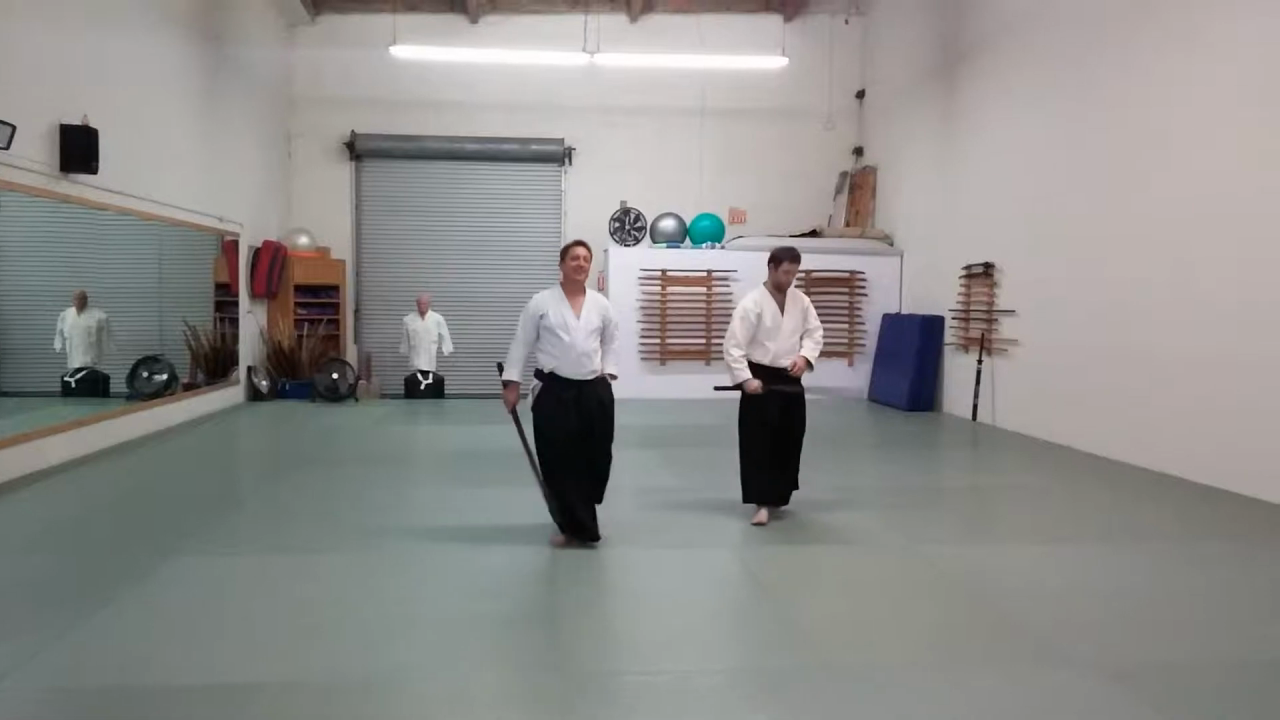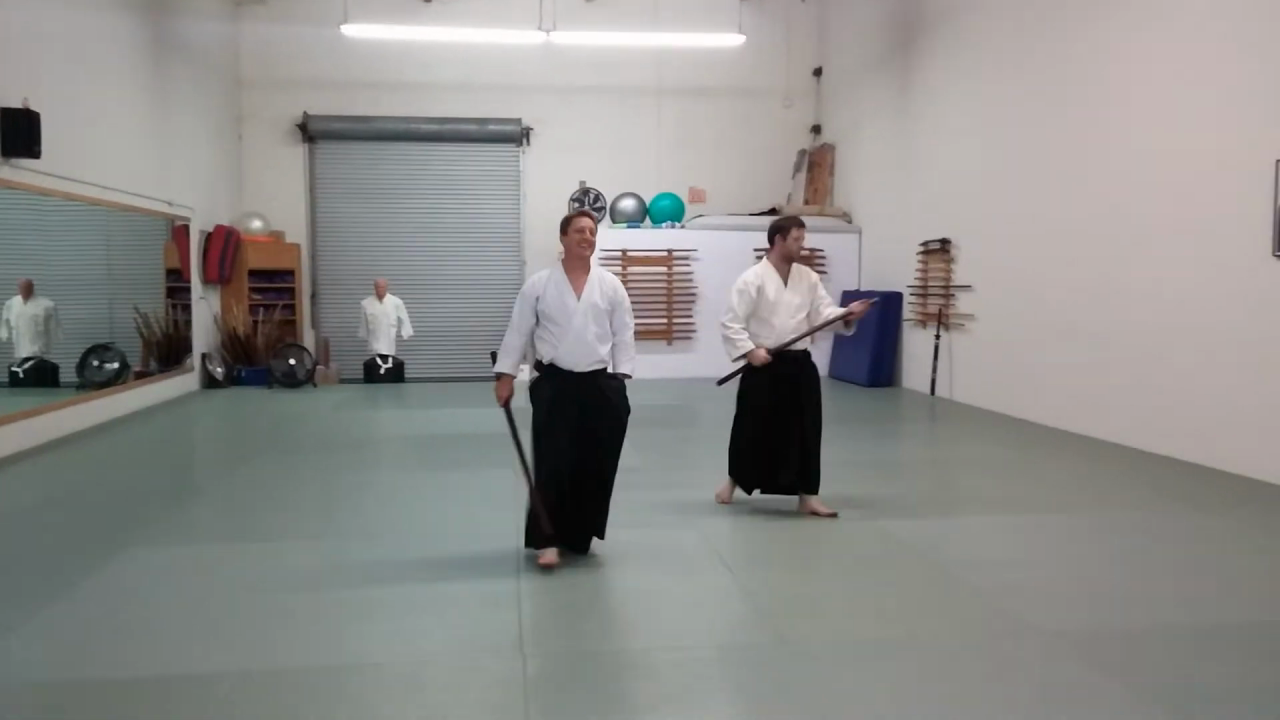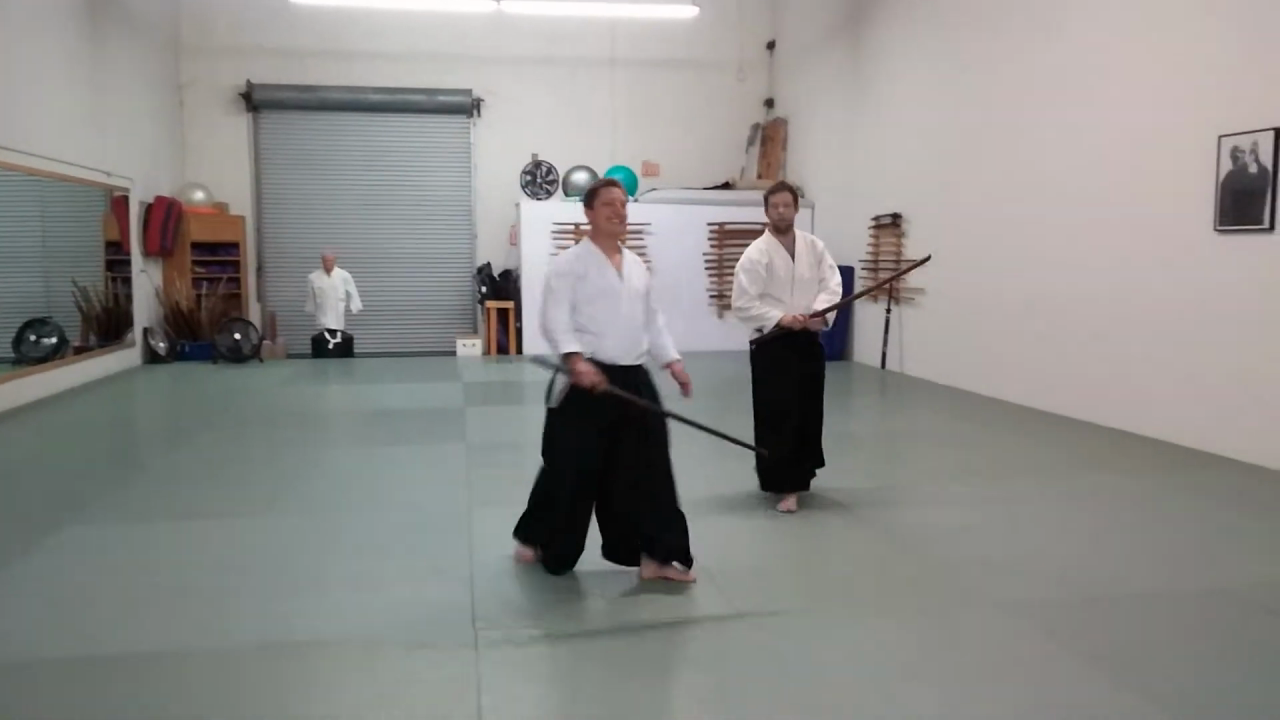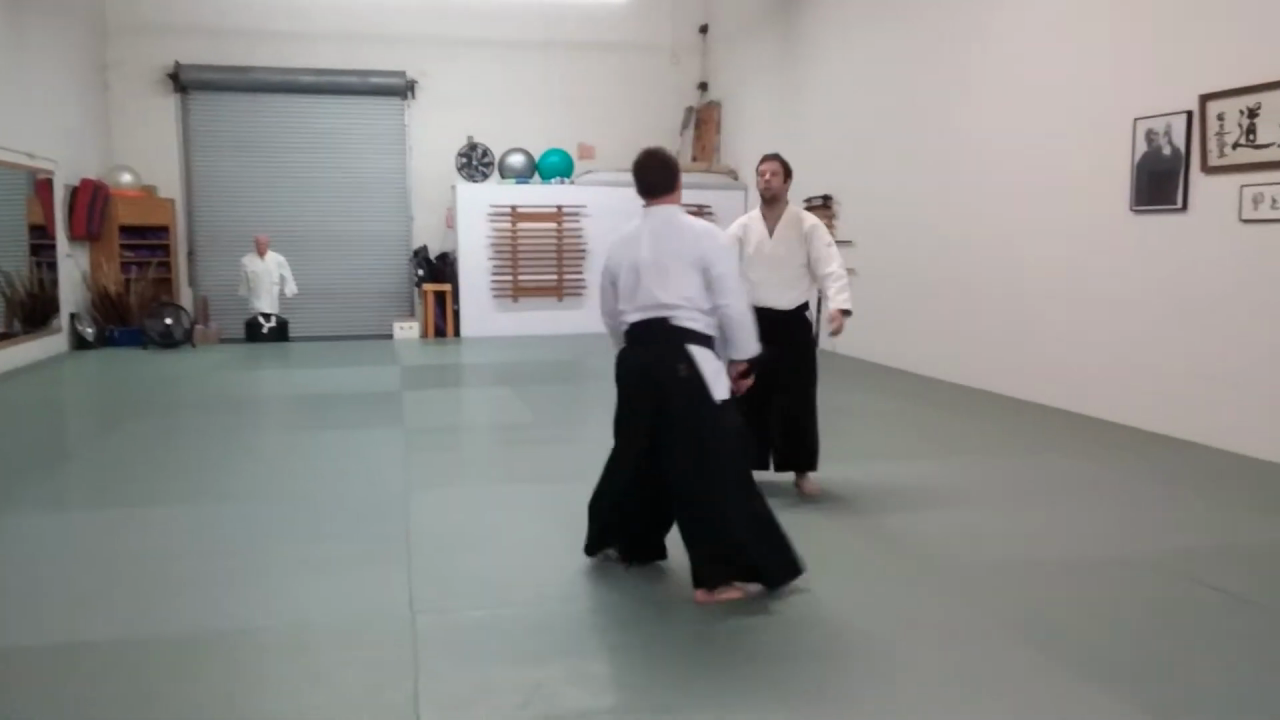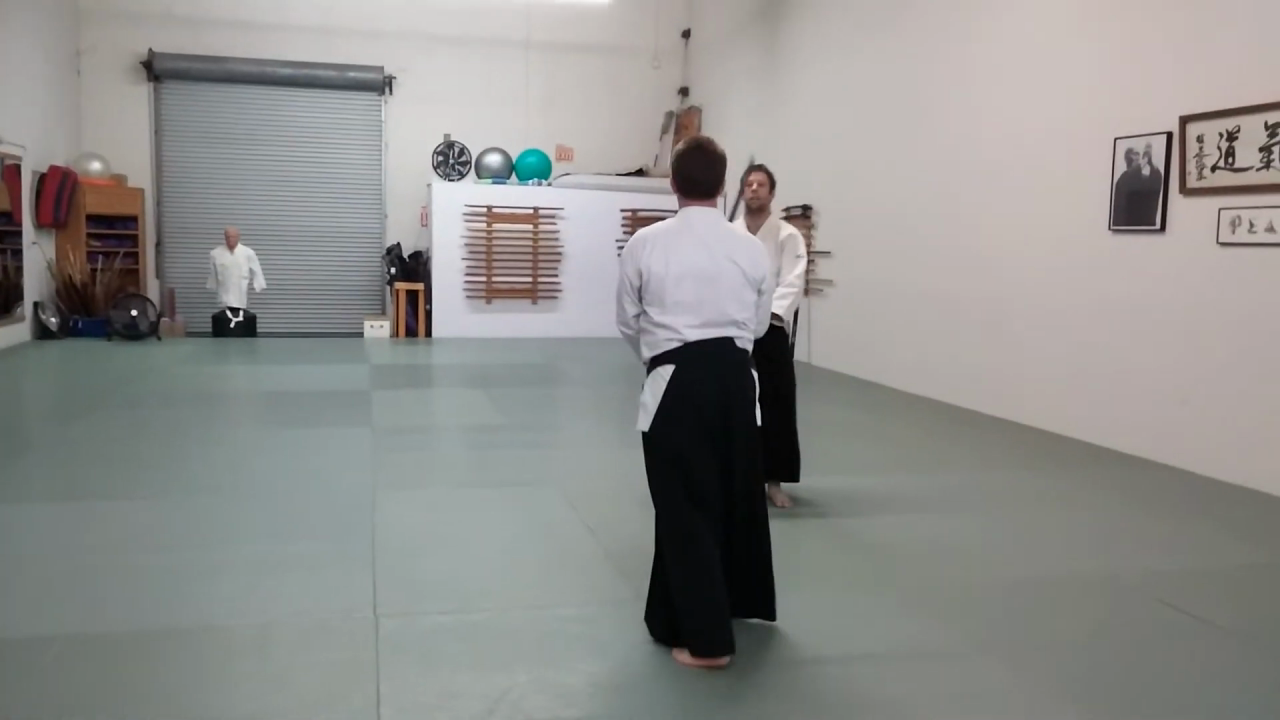
dt=0.7s
person 1, frame 1
left shoulder: (600, 304)
right shoulder: (541, 303)
left elbow: (611, 341)
right elbow: (521, 344)
left wrist: (608, 374)
right wrist: (512, 385)
left hip: (593, 390)
right hip: (555, 390)
left knee: (597, 456)
right knee: (559, 460)
left ankle: (582, 513)
right ankle: (571, 524)
person 1, frame 2
left shoulder: (611, 285)
right shoulder: (539, 284)
left elbow: (623, 334)
right elbow: (518, 332)
left wrist: (620, 378)
right wrist: (505, 376)
left hip: (599, 384)
right hip: (555, 384)
left knee: (597, 464)
right knee: (553, 462)
left ankle: (577, 533)
right ankle: (546, 539)
person 1, frame 3
left shoulder: (637, 265)
right shoulder: (569, 263)
left elbow: (652, 319)
right elbow: (554, 319)
left wrist: (671, 361)
right wrist: (575, 360)
left hip: (633, 380)
right hip: (587, 384)
left knee: (648, 470)
right knee: (569, 467)
left ankle: (656, 556)
right ankle: (533, 538)
person 1, frame 4
left shoulder: (622, 244)
right shoulder: (705, 235)
left elbow: (613, 315)
right elbow: (733, 304)
right wrist: (741, 360)
left hip: (636, 358)
right hip: (687, 360)
left knee: (636, 454)
right knee: (714, 467)
left ankle: (613, 539)
right ankle: (717, 575)
person 1, frame 5
left shoulder: (646, 243)
right shoulder: (750, 247)
left elbow: (628, 322)
right elbow: (759, 321)
left hip: (677, 383)
right hip: (734, 377)
left knee: (685, 508)
right knee: (736, 494)
left ankle: (706, 638)
right ankle: (736, 601)
person 2, frame 1
left shoulder: (801, 301)
right shoulder: (751, 304)
left elbow: (814, 334)
right elbow: (732, 347)
left wrist: (805, 357)
right wrist: (745, 379)
left hip: (790, 382)
right hip: (760, 382)
left knee: (788, 442)
right knee: (760, 443)
left ankle: (775, 494)
right ankle: (763, 504)
person 2, frame 2
left shoulder: (808, 277)
right shoulder: (752, 279)
left elbow: (824, 313)
right elbow: (731, 323)
left wrist: (847, 315)
right wrist: (749, 351)
left hip: (800, 365)
right hip: (764, 367)
left knee: (805, 430)
right knee: (752, 429)
left ankle: (807, 495)
right ankle: (735, 479)
person 2, frame 3
left shoulder: (814, 246)
right shoulder: (756, 254)
left elbow: (831, 285)
right elbow: (743, 304)
left wrist: (819, 313)
right wrist: (781, 318)
left hip: (807, 342)
right hip: (774, 344)
left knee: (808, 412)
right knee: (779, 416)
left ankle: (788, 472)
right ankle: (786, 487)
person 2, frame 4
left shoulder: (809, 226)
right shoulder: (741, 228)
left elbow: (830, 269)
left wrist: (837, 307)
left hip: (793, 325)
right hip: (753, 323)
left knee: (797, 399)
right knee: (747, 397)
left ankle: (801, 470)
person 2, frame 5
left shoulder: (787, 235)
left elbow: (791, 285)
left wrist: (765, 318)
left hip: (770, 335)
left knee: (776, 408)
left ankle: (774, 481)
